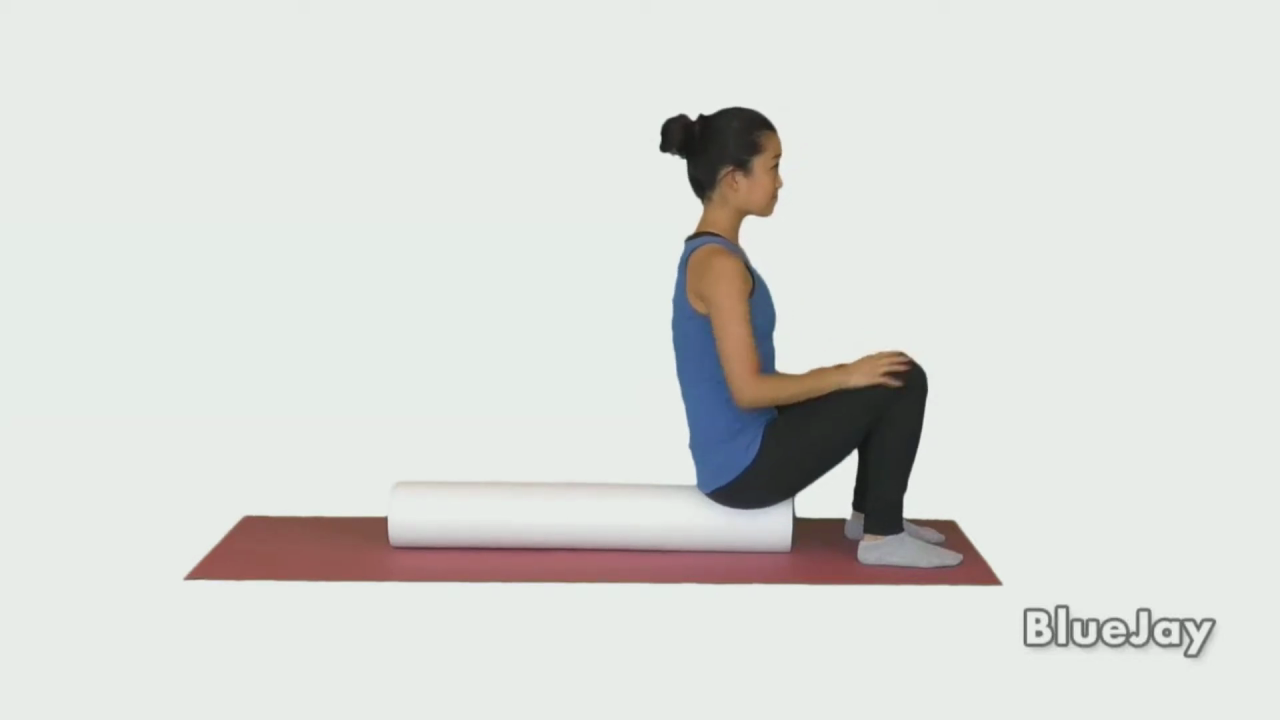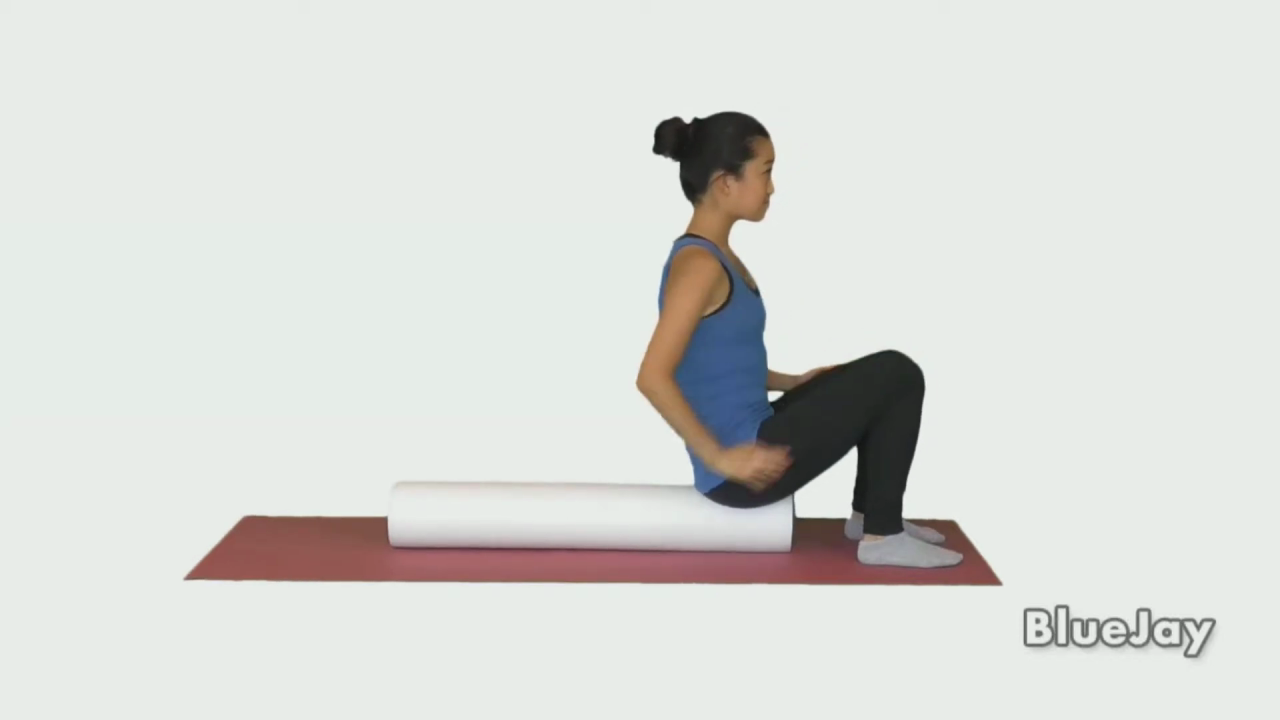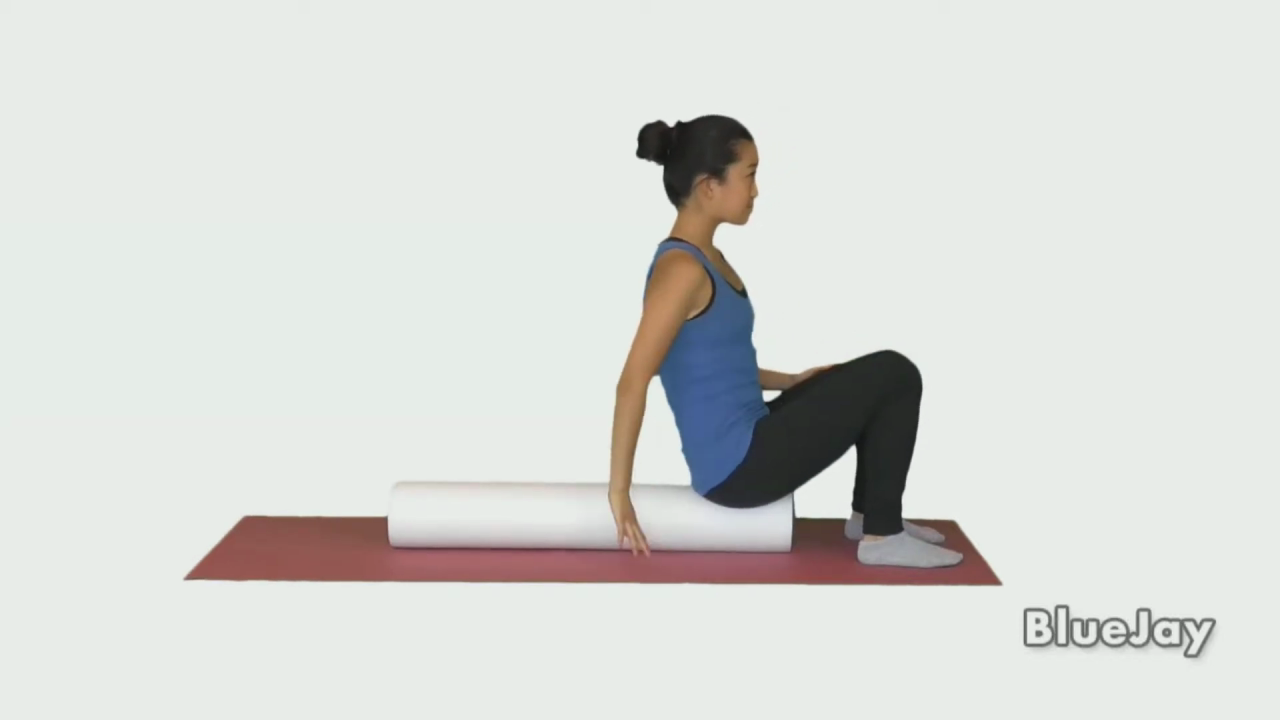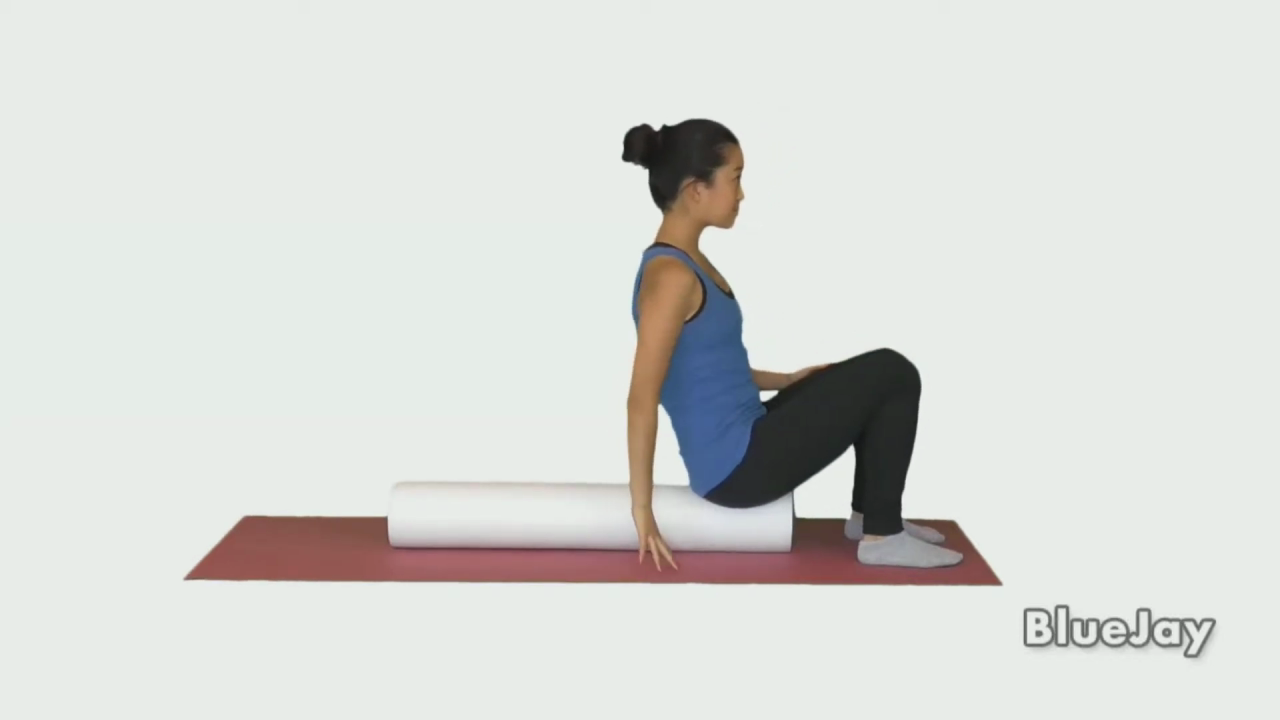
dt=0.4s
person 1, frame 1
left shoulder: (714, 251)
right shoulder: (719, 264)
right elbow: (745, 389)
left wrist: (815, 379)
right wrist: (840, 378)
left hip: (745, 451)
right hip: (744, 467)
left knee: (882, 378)
right knee: (903, 379)
left ankle: (869, 513)
right ankle: (882, 536)
person 1, frame 2
left shoulder: (715, 255)
right shoulder: (699, 265)
right elbow: (653, 377)
left wrist: (794, 382)
right wrist: (716, 459)
left hip: (747, 444)
right hip: (742, 466)
left knee: (886, 377)
right knee: (897, 376)
left ankle: (870, 514)
right ankle: (882, 537)
person 1, frame 3
left shoulder: (706, 257)
right shoulder: (682, 270)
right elbow: (632, 382)
left wrist: (791, 381)
right wrist: (620, 491)
left hip: (746, 442)
right hip: (738, 466)
left knee: (884, 376)
right knee: (895, 375)
left ankle: (869, 514)
right ankle: (882, 538)
person 1, frame 4
left shoulder: (687, 260)
right shoulder: (671, 275)
right elbow: (642, 398)
left wrist: (786, 380)
right wrist: (642, 508)
left hip: (743, 442)
right hip: (737, 466)
left knee: (881, 373)
right knee: (894, 376)
left ankle: (868, 514)
right ankle: (881, 537)
